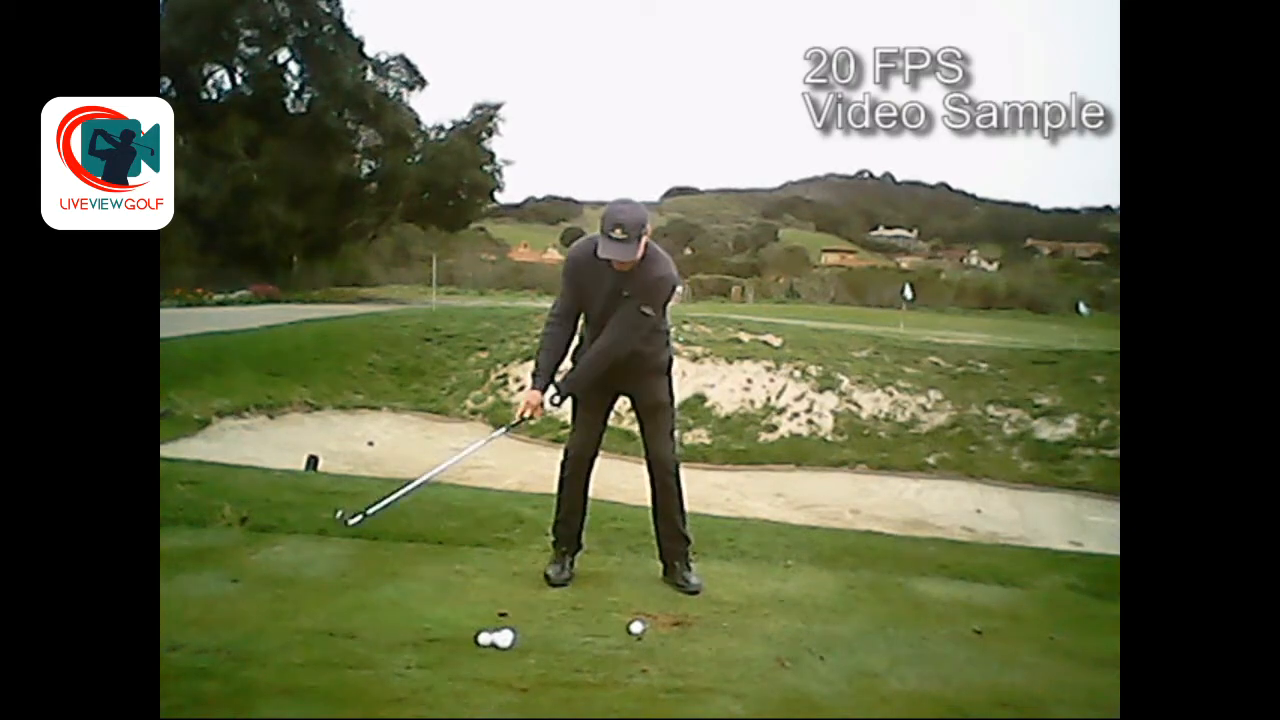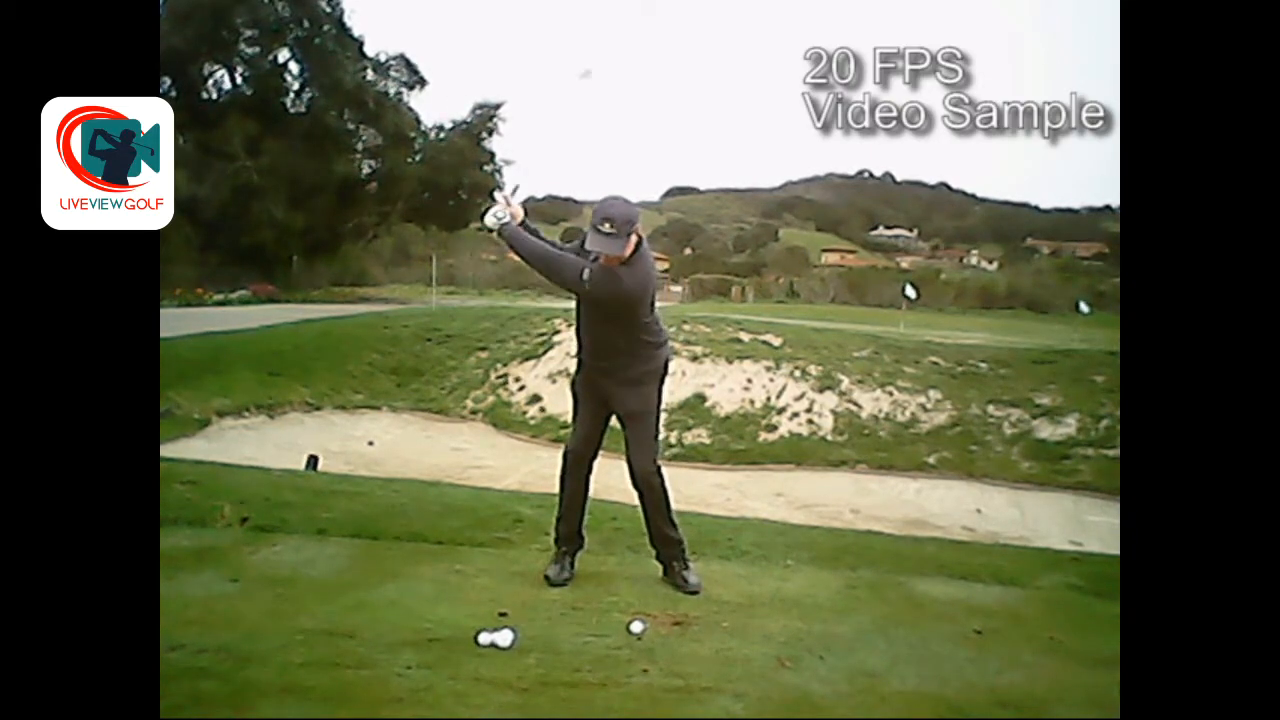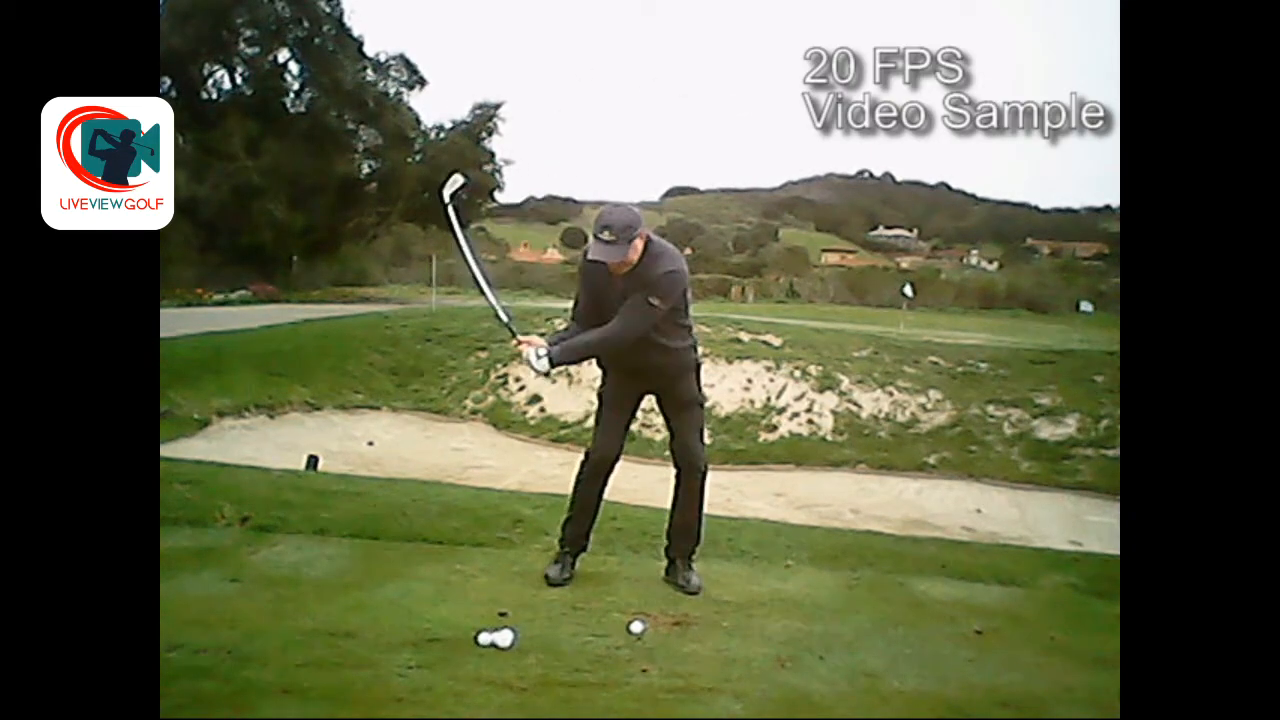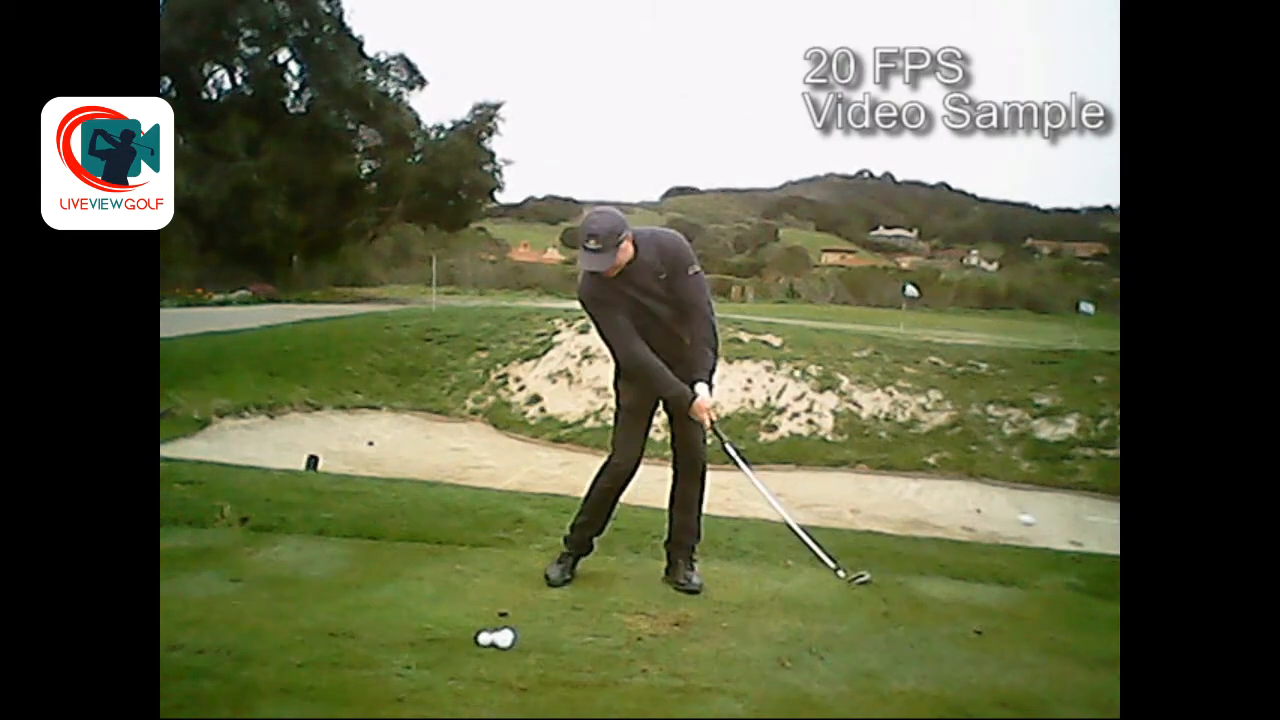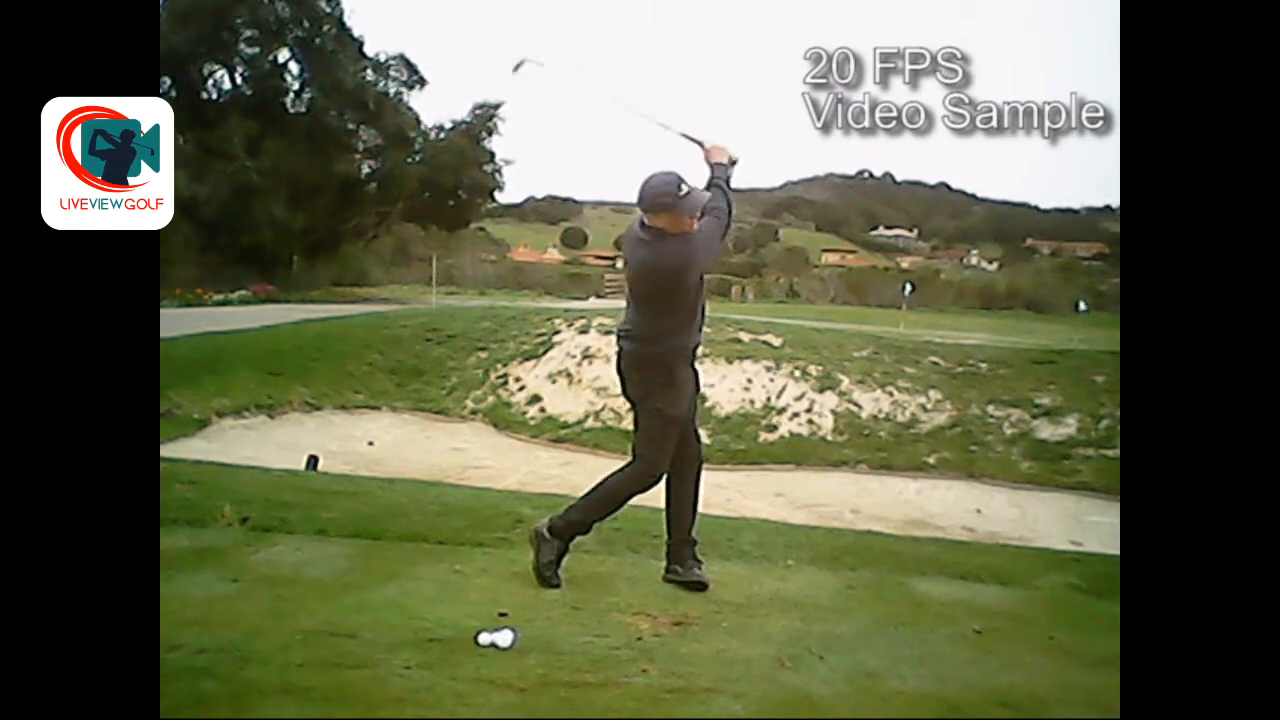
dt=1s
person 1, frame 1
left shoulder: (661, 275)
right shoulder: (581, 255)
left elbow: (617, 341)
right elbow: (562, 320)
left wrist: (561, 390)
right wrist: (540, 381)
left hip: (647, 369)
right hip: (594, 365)
left knee: (663, 461)
right knee: (577, 454)
left ankle: (676, 559)
right ankle: (564, 550)
person 1, frame 2
left shoulder: (625, 282)
right shoulder: (610, 240)
left elbow: (555, 267)
right elbow: (566, 258)
left wrist: (507, 228)
right wrist: (523, 224)
left hip: (637, 376)
right hip: (595, 367)
left knee: (644, 467)
right knee: (577, 456)
left ankle: (674, 559)
right ankle: (566, 549)
person 1, frame 3
left shoulder: (668, 271)
right shoulder: (595, 261)
left elbow: (619, 332)
right elbow: (585, 321)
left wrist: (554, 356)
right wrist: (550, 342)
left hip: (674, 368)
right hip: (622, 368)
left knee: (691, 462)
right knee: (601, 456)
left ankle: (680, 559)
right ankle: (570, 549)
person 1, frame 4
left shoulder: (670, 247)
right shoulder: (592, 286)
left elbow: (700, 315)
right elbow: (631, 350)
left wrist: (702, 380)
right wrist: (683, 398)
left hip: (688, 363)
right hip: (639, 372)
left knee: (692, 460)
right knee: (622, 462)
left ankle: (680, 558)
right ankle: (574, 549)
person 1, frame 5
left shoulder: (640, 229)
right shoulder: (673, 258)
left elbow: (709, 213)
right elbow: (722, 215)
right wrist: (719, 169)
left hip: (666, 360)
right hip: (657, 368)
left knee: (687, 456)
right knee: (649, 465)
left ankle: (681, 558)
right ankle: (557, 533)
